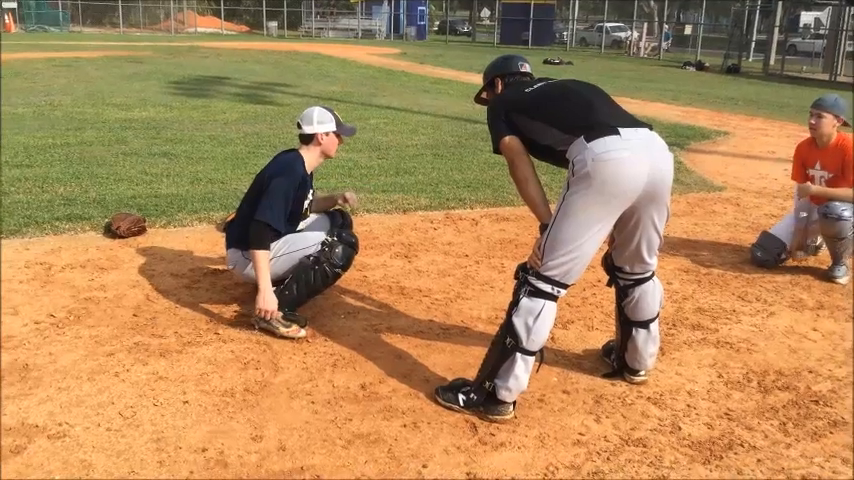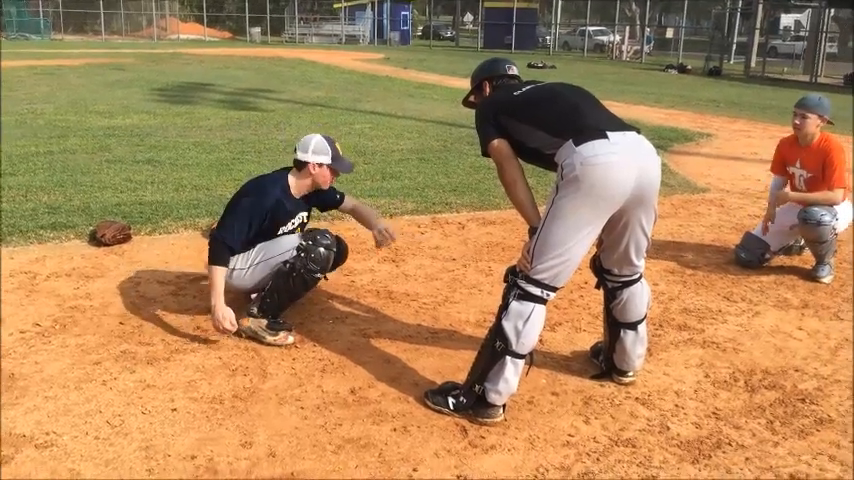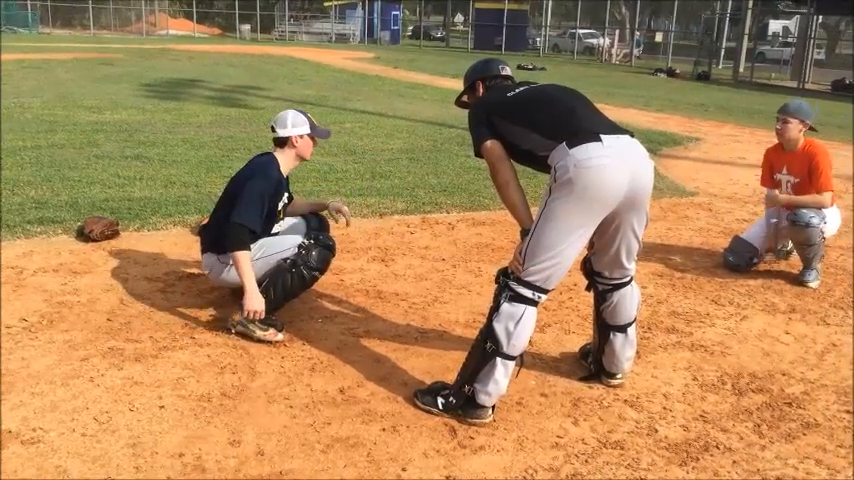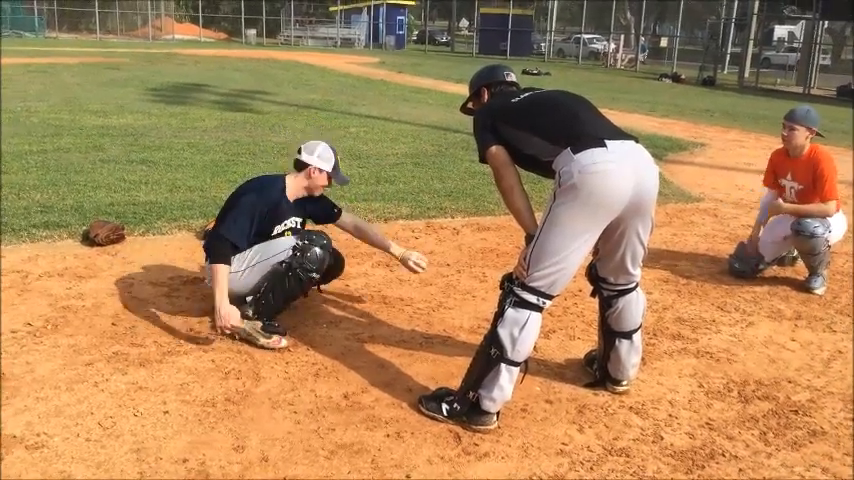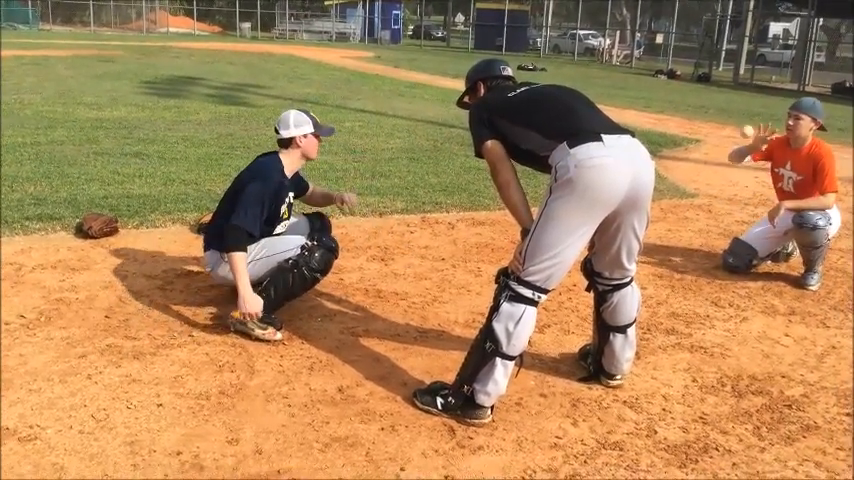
dt=1s
person 1, frame 1
left shoulder: (502, 103)
right shoulder: (568, 88)
left elbow: (519, 163)
left wrist: (547, 226)
left hip: (608, 160)
right hip: (656, 151)
left knee: (543, 278)
right knee: (637, 267)
left ankle: (496, 394)
right ankle: (635, 360)
person 1, frame 2
left shoulder: (490, 106)
right shoulder: (556, 91)
left elbow: (508, 165)
left wrist: (537, 229)
left hip: (596, 163)
right hip: (645, 155)
left knee: (532, 282)
right knee: (625, 269)
left ankle: (485, 397)
right ankle: (624, 361)
person 1, frame 3
left shoulder: (483, 106)
right shoulder: (548, 93)
left elbow: (501, 167)
left wrist: (528, 231)
left hip: (590, 166)
right hip: (637, 159)
left knee: (523, 285)
right knee: (616, 273)
left ankle: (474, 397)
right ankle: (611, 364)
person 1, frame 4
left shoulder: (488, 112)
right shoulder: (553, 99)
left elbow: (506, 174)
left wrist: (533, 237)
left hip: (594, 171)
right hip: (642, 164)
left knee: (528, 290)
right knee: (621, 278)
left ankle: (479, 404)
right ankle: (617, 370)
person 1, frame 5
left shoulder: (485, 107)
right shoulder: (549, 93)
left elbow: (502, 169)
left wrist: (529, 231)
left hip: (590, 166)
right hip: (638, 159)
left knee: (524, 284)
right knee: (616, 273)
left ankle: (473, 398)
right ankle: (611, 364)
person 2, frame 1
left shoulder: (301, 166)
right shoulder: (290, 171)
left elbow: (307, 206)
right elbow: (259, 233)
left wrist: (336, 199)
right wrist: (265, 290)
right hip: (249, 256)
left knee: (339, 220)
right knee: (343, 244)
left ankle: (283, 281)
right ankle: (275, 310)
person 2, frame 2
left shoulder: (312, 188)
right shoulder: (264, 196)
left elbow: (352, 205)
right elbow: (221, 247)
left wrist: (377, 225)
right wrist: (218, 305)
left hip: (261, 258)
right hip: (237, 267)
left knee: (335, 248)
right knee: (319, 247)
left ankle: (268, 289)
right ankle: (260, 317)
person 2, frame 3
left shoulder: (275, 168)
right shoulder: (265, 175)
left elbow: (286, 206)
right elbow: (237, 236)
left wrist: (326, 205)
right wrist: (251, 291)
right hip: (225, 259)
left knee: (315, 225)
right knee: (320, 247)
left ankle: (264, 284)
right ankle: (249, 317)
person 2, frame 4
left shoulder: (307, 197)
right shoulder: (262, 195)
left elbow: (351, 224)
right elbow: (220, 247)
left wrist: (399, 253)
right wrist: (222, 305)
left hip: (257, 262)
right hip: (232, 270)
left knee: (331, 261)
right knee: (316, 247)
left ankle: (258, 295)
right ankle: (254, 316)
person 2, frame 5
left shoulder: (286, 169)
right shoulder: (266, 177)
left elbow: (311, 195)
right elbow: (235, 237)
left wrist: (336, 196)
right wrist: (245, 294)
right hip: (227, 258)
left knee: (318, 226)
right knee: (322, 250)
left ankle: (263, 283)
right ankle: (249, 316)
person 3, frame 1
right shoulder: (803, 148)
right elbow: (801, 194)
left wrist: (815, 189)
right wrist: (799, 233)
right hip: (814, 207)
left knee: (834, 212)
right knee: (762, 255)
right ankle: (813, 242)
person 3, frame 2
left shoulder: (832, 148)
right shoulder: (785, 144)
left elbow: (836, 196)
right elbow: (779, 180)
left wrist: (792, 196)
right wrist: (771, 209)
left hip: (833, 210)
right hip: (797, 207)
left knee: (813, 217)
right knee: (747, 257)
left ankle: (825, 261)
right ankle: (795, 242)
person 3, frame 3
left shoulder: (816, 152)
right shoulder: (772, 153)
left elbow: (825, 200)
right elbow: (770, 196)
left wrist: (782, 198)
right wrist: (770, 234)
left hip: (821, 215)
right hip: (784, 212)
left knee: (802, 219)
right knee: (734, 259)
left ankle: (812, 266)
right ankle: (783, 247)
person 3, frame 4
left shoulder: (821, 159)
right shoulder: (777, 156)
left elbow: (829, 209)
right elbow: (770, 195)
left wrist: (785, 207)
right wrist: (757, 228)
left hip: (827, 221)
right hip: (790, 218)
left knee: (806, 229)
right knee: (740, 266)
left ankle: (818, 273)
right ankle: (788, 252)
person 3, frame 5
left shoulder: (821, 153)
right shoulder: (776, 144)
left elbow: (828, 201)
right elbow: (733, 158)
left wrist: (785, 204)
right wrist: (755, 146)
left hip: (820, 215)
right hip: (785, 213)
left knee: (808, 221)
right knee: (734, 262)
left ankle: (813, 269)
right ankle: (783, 248)
